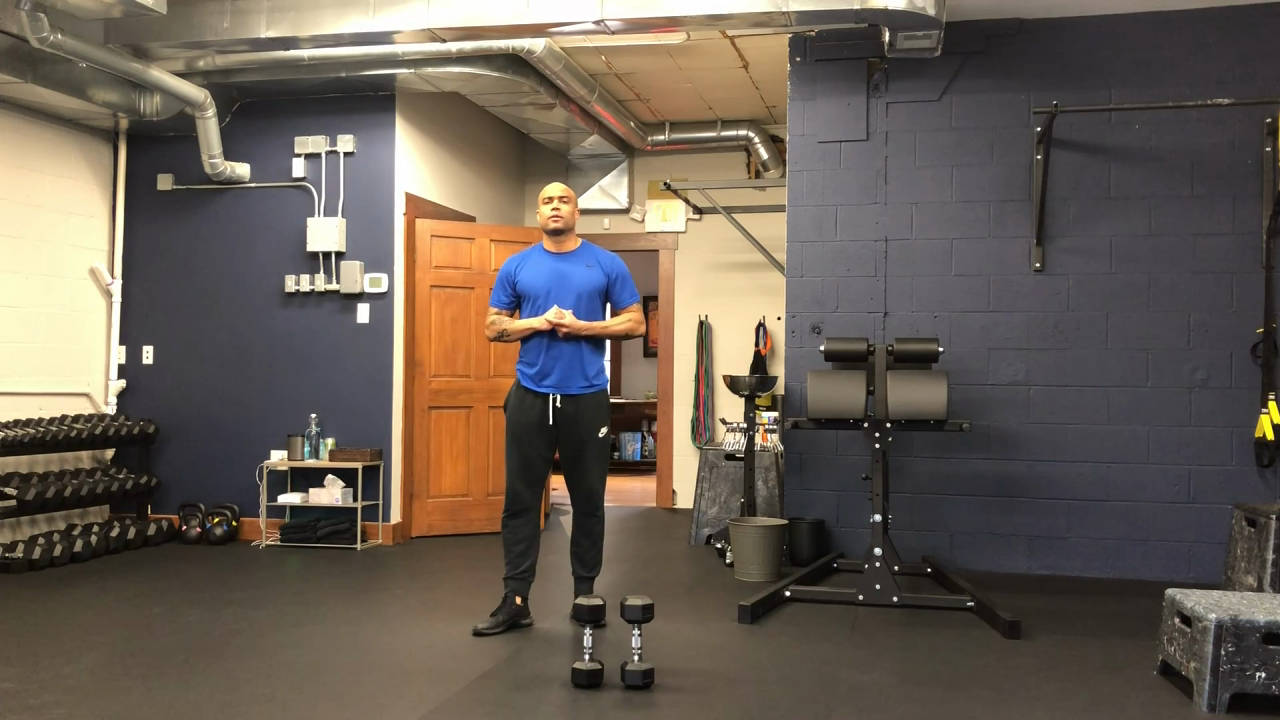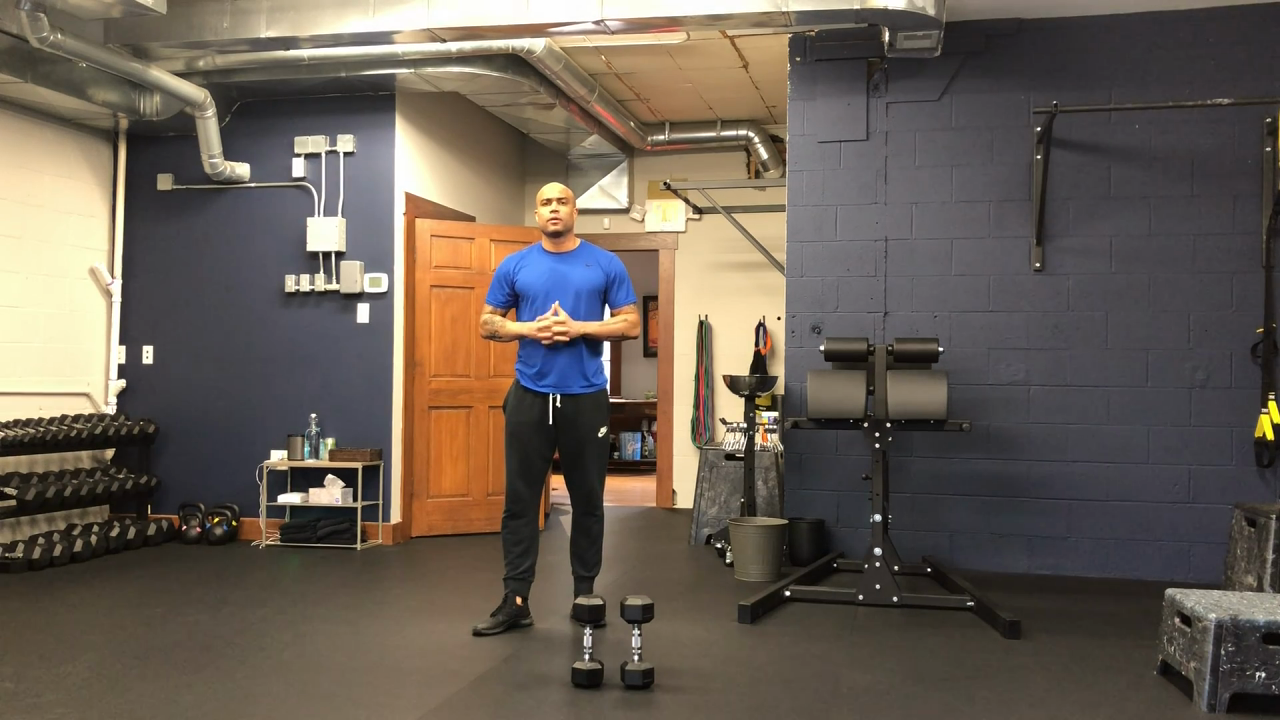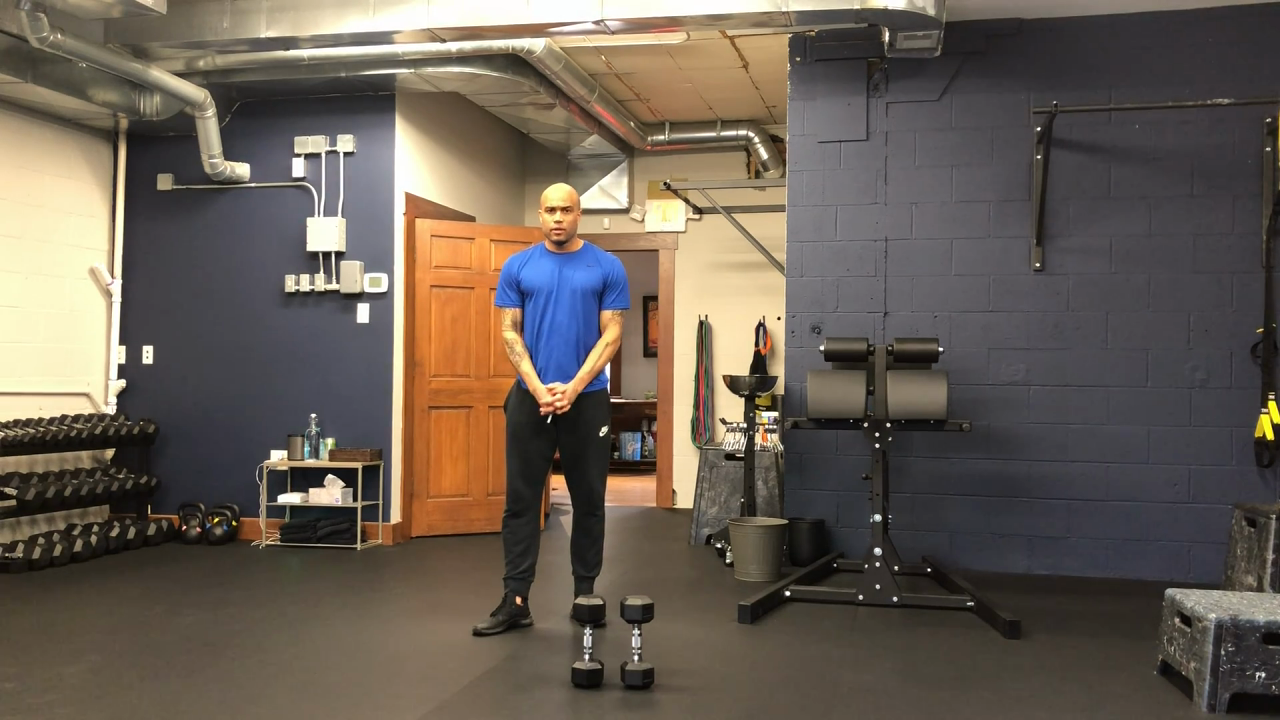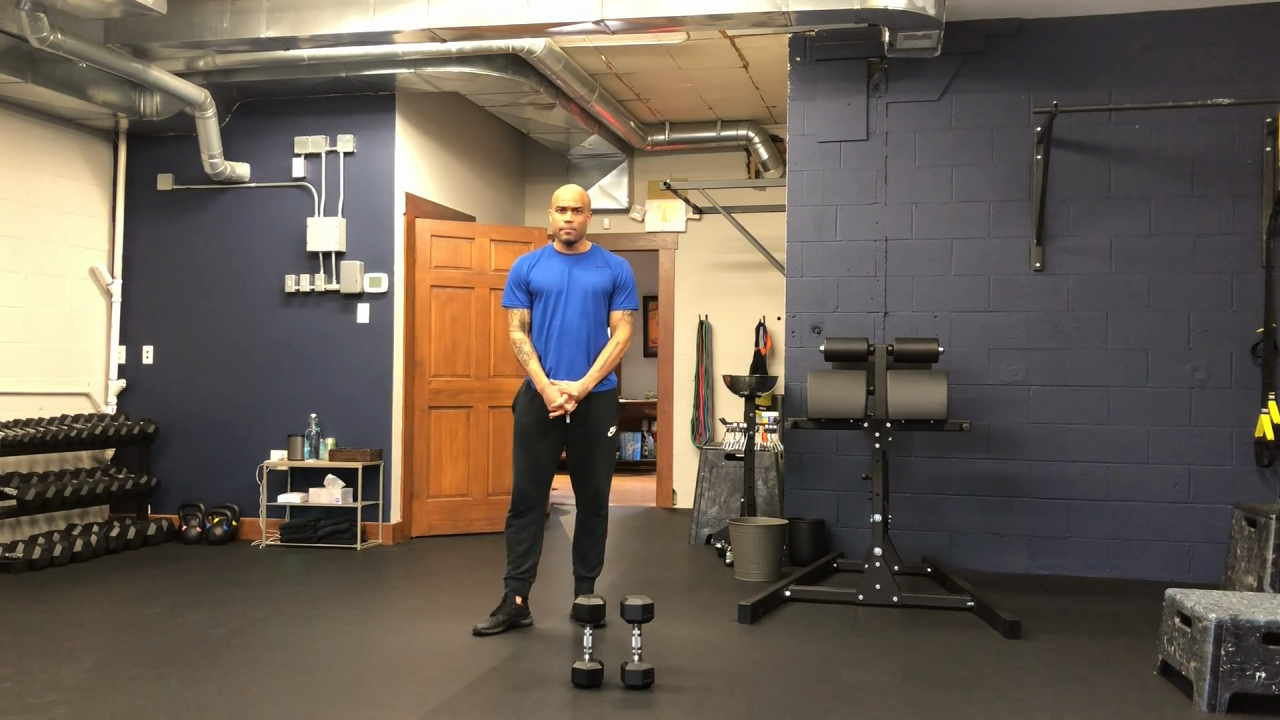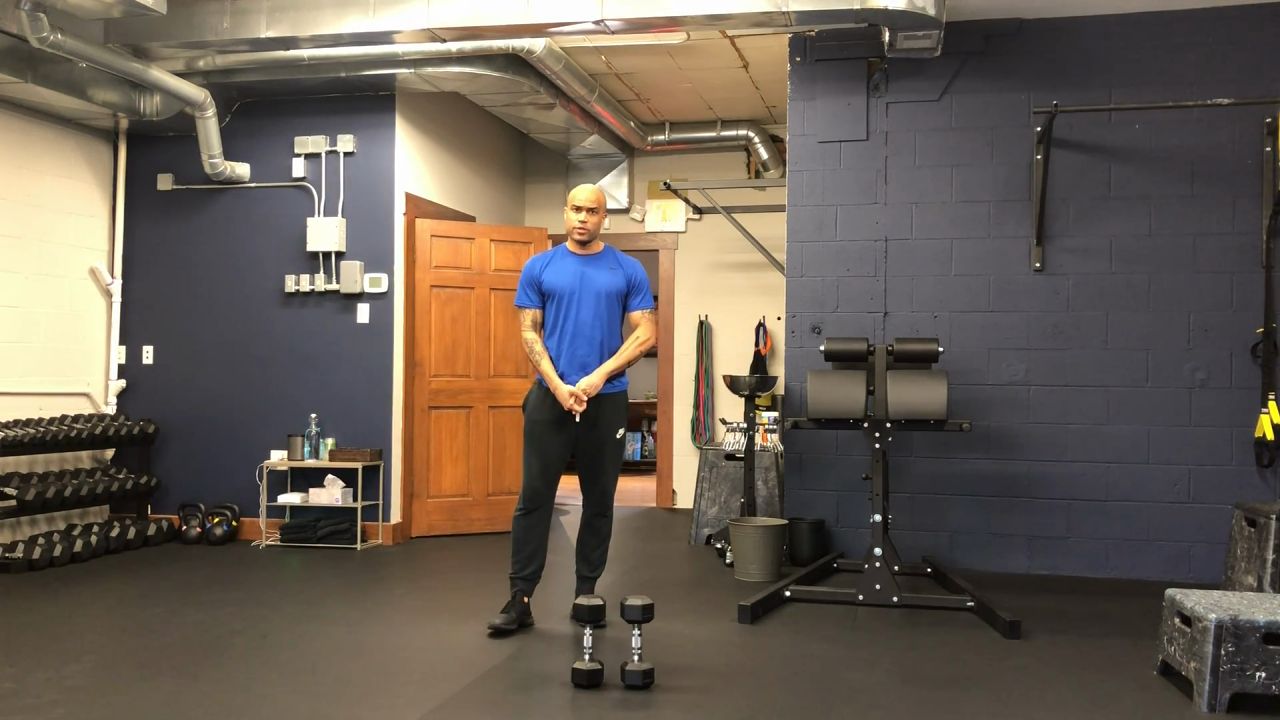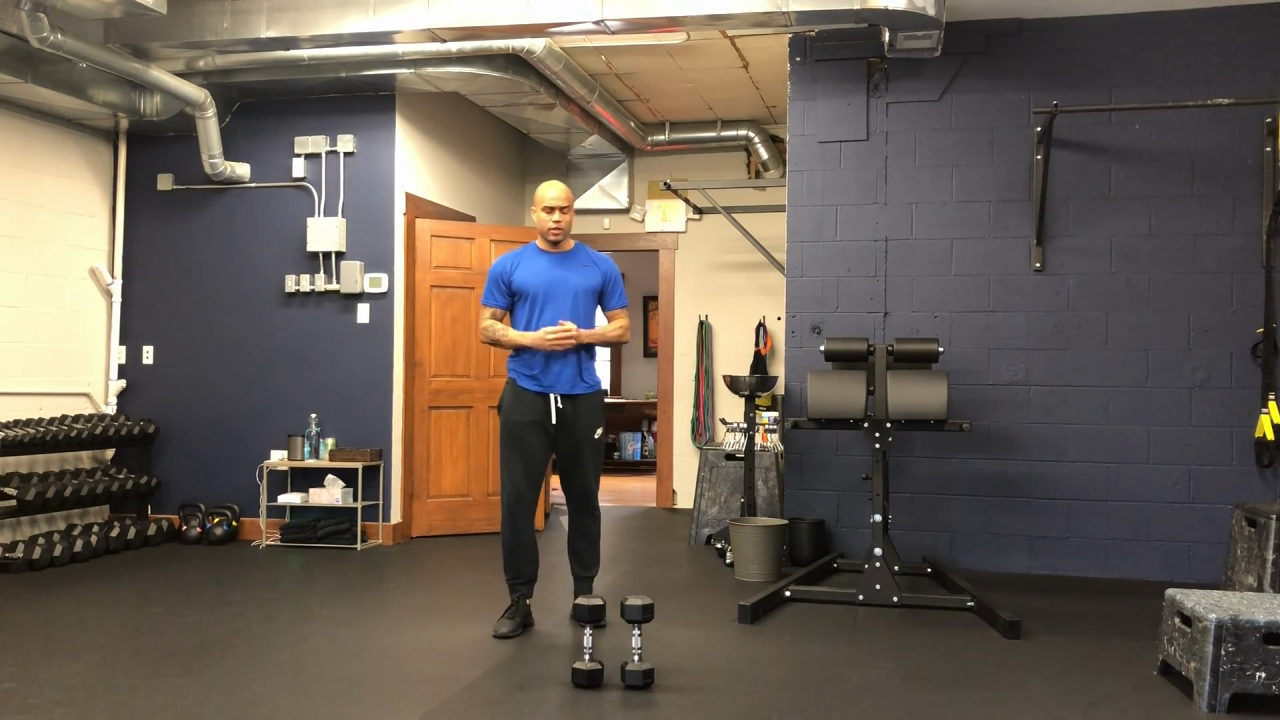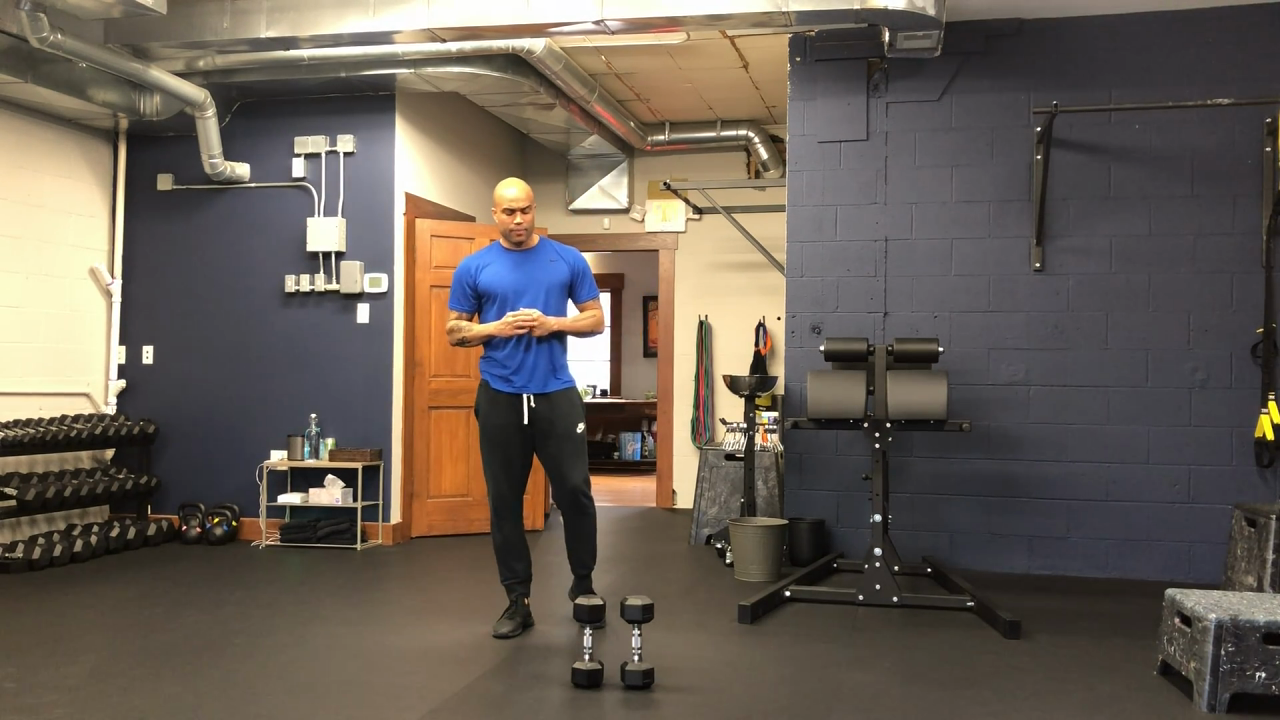
dt=0.7s
person 1, frame 1
left shoulder: (606, 264)
right shoulder: (516, 266)
left elbow: (635, 323)
right elbow: (492, 327)
left wrist: (582, 326)
right wrist: (537, 322)
left hip: (587, 398)
right hip: (530, 396)
left knee: (588, 501)
right knee: (520, 500)
left ankle: (585, 595)
right ankle: (515, 599)
person 1, frame 2
left shoulder: (605, 264)
right shoulder: (514, 266)
left elbow: (630, 324)
right elbow: (488, 324)
left wrist: (578, 327)
right wrist: (530, 328)
left hip: (586, 398)
right hip: (529, 396)
left knee: (587, 501)
right knee: (520, 500)
left ankle: (585, 595)
right ankle: (515, 600)
person 1, frame 3
left shoulder: (607, 267)
right shoulder: (518, 266)
left elbow: (611, 335)
right elbow: (510, 332)
left wrist: (573, 387)
right wrist: (538, 387)
left hip: (587, 398)
right hip: (530, 398)
left knee: (589, 501)
right knee: (521, 500)
left ankle: (585, 594)
right ankle: (516, 599)
person 1, frame 4
left shoulder: (615, 269)
right shoulder: (526, 267)
left elbow: (622, 334)
right elbow: (518, 333)
left wrist: (582, 386)
right wrist: (546, 387)
left hip: (597, 399)
right hip: (539, 397)
left knee: (593, 501)
right knee: (526, 499)
left ankle: (585, 593)
right ankle: (516, 599)
person 1, frame 5
left shoulder: (628, 270)
right shoulder: (539, 267)
left elbow: (645, 333)
right elbow: (529, 333)
left wrist: (598, 378)
right wrist: (558, 385)
left hip: (607, 399)
right hip: (549, 397)
left knee: (599, 502)
right knee: (534, 498)
left ankle: (586, 593)
right ankle: (520, 598)
person 1, frame 6
left shoulder: (600, 266)
right shoulder: (508, 266)
left elbow: (622, 328)
right elbow: (487, 328)
left wrist: (583, 336)
right wrist: (531, 338)
left hip: (582, 397)
right hip: (525, 397)
left knee: (583, 501)
right knee: (518, 501)
left ankle: (584, 593)
right ankle: (520, 600)
person 1, frame 7
left shoulder: (568, 259)
right shoulder: (473, 267)
left elbow: (596, 319)
right elbow: (454, 331)
left wrist: (553, 323)
right wrist: (495, 328)
left hip: (557, 393)
right hip: (500, 397)
left knee: (575, 492)
right knee: (505, 502)
left ankle: (584, 584)
right ankle: (518, 600)
